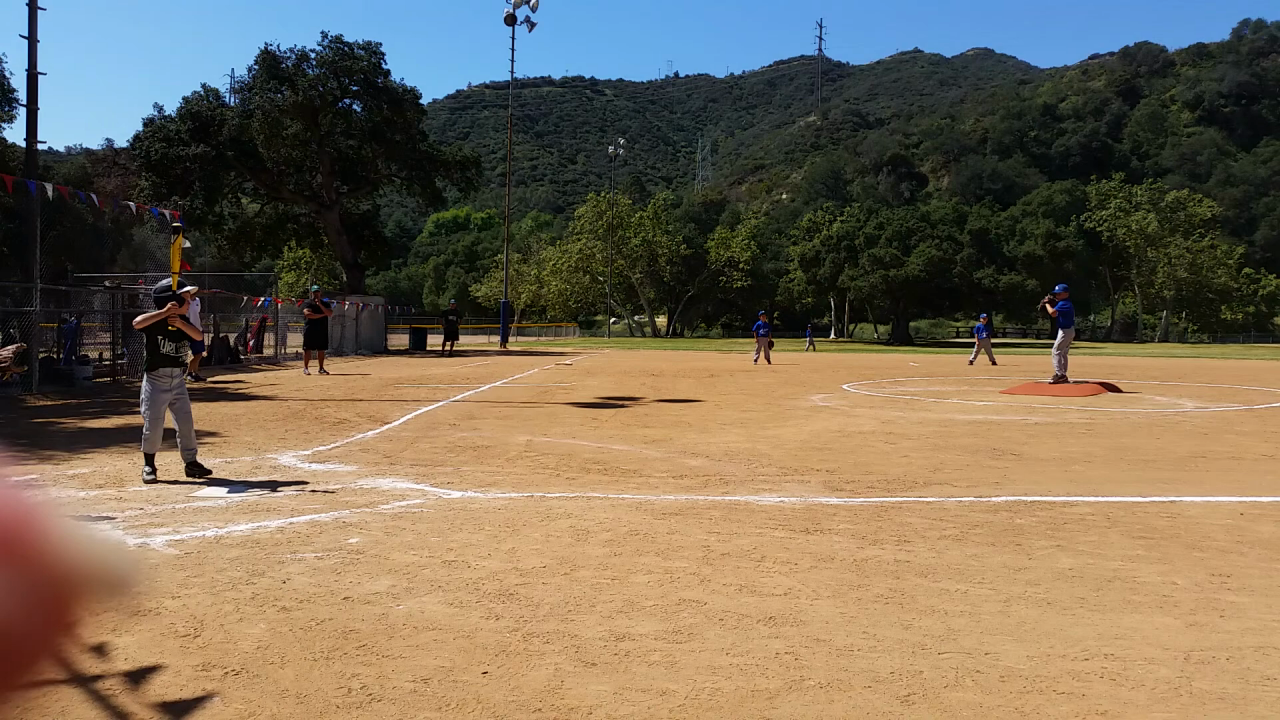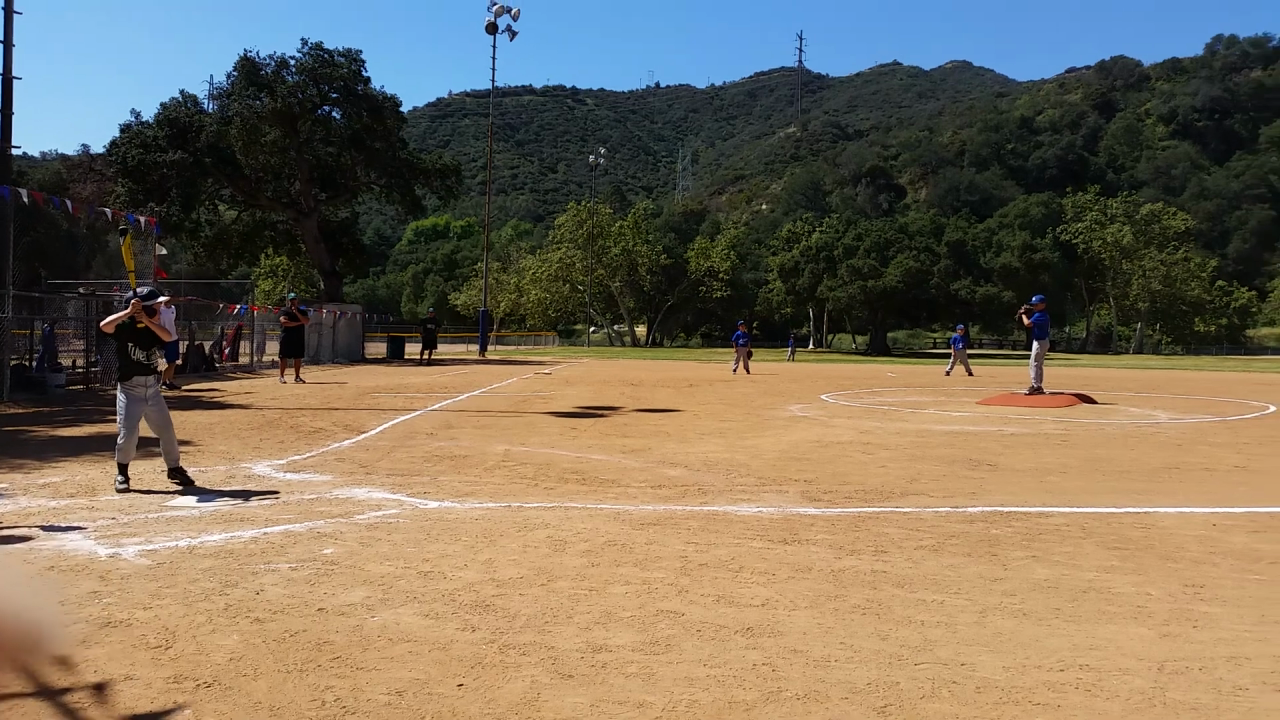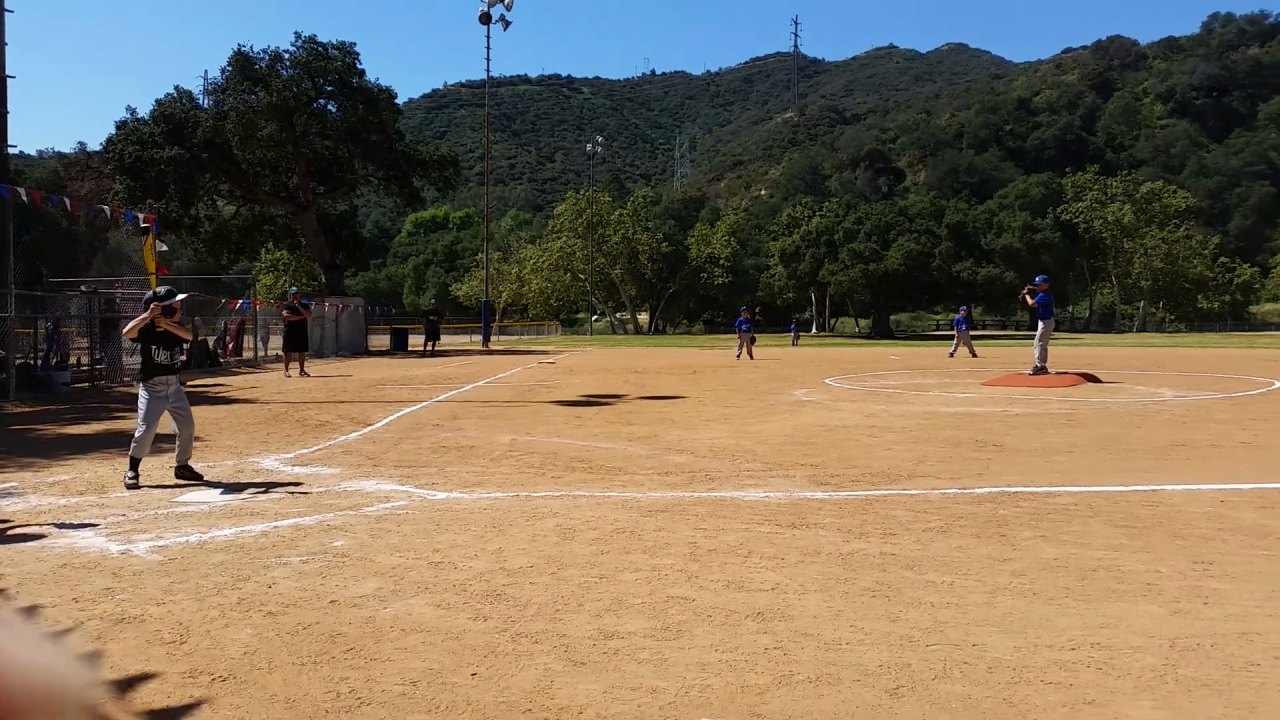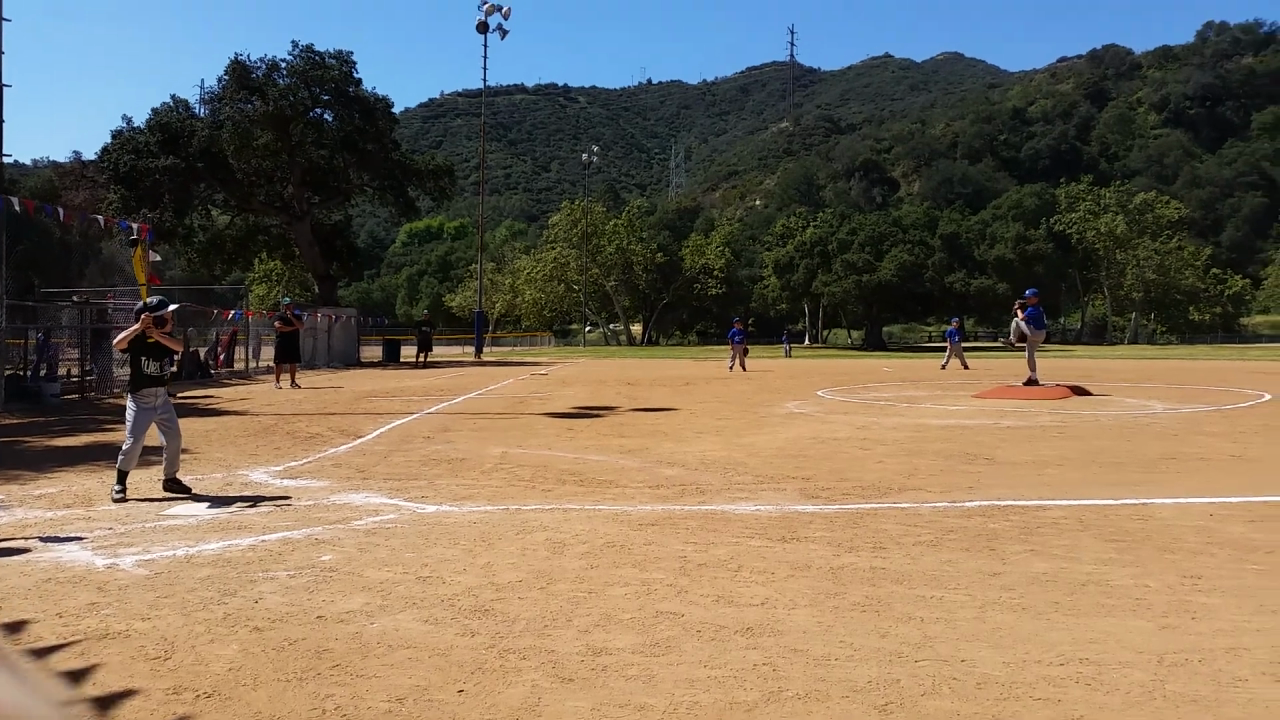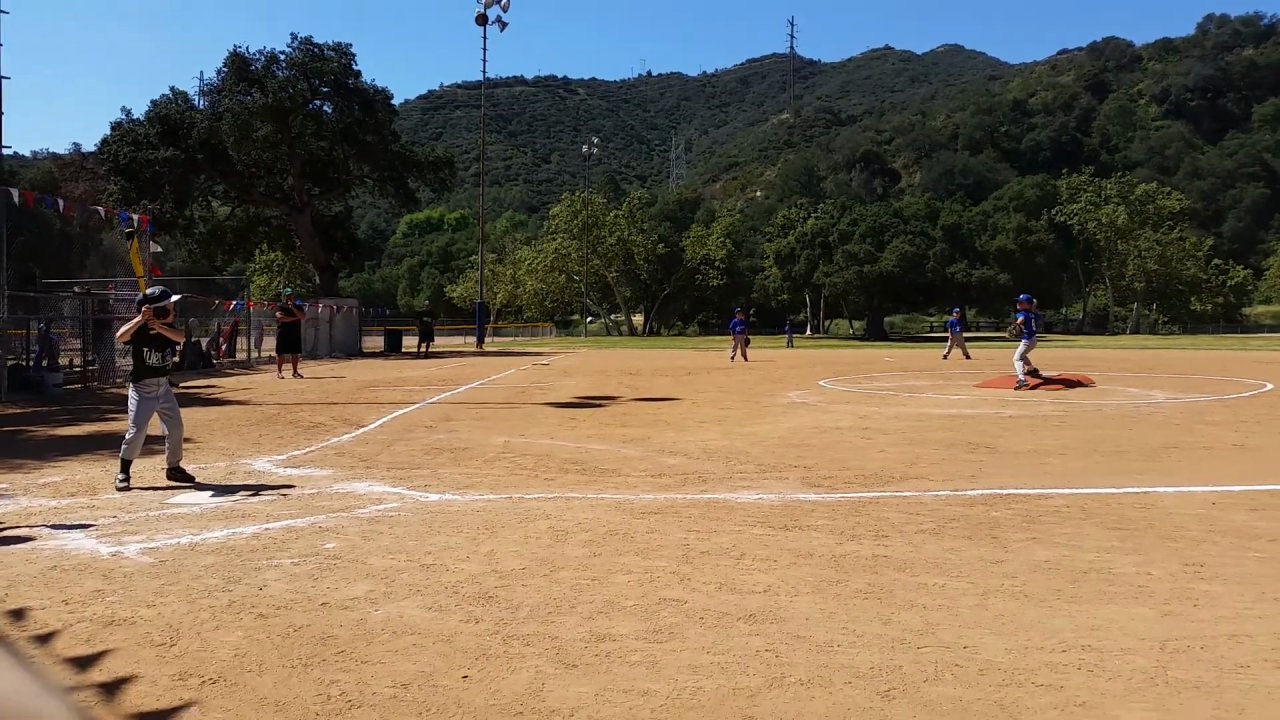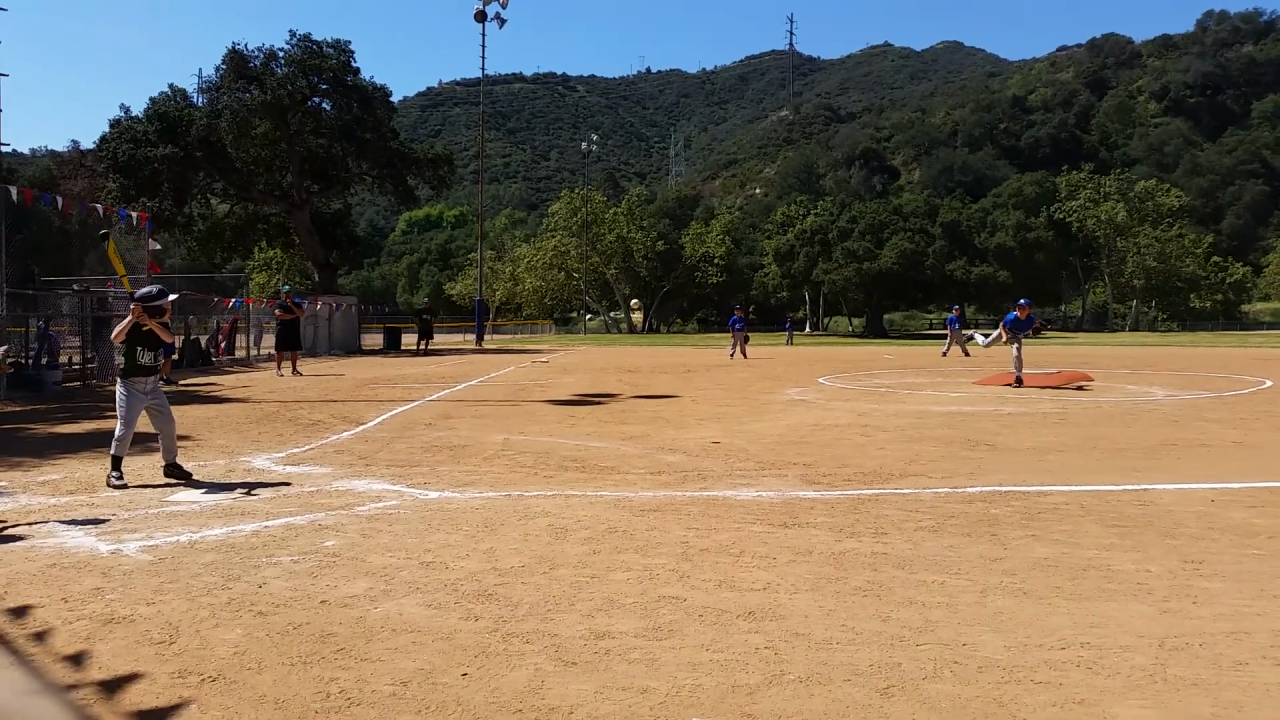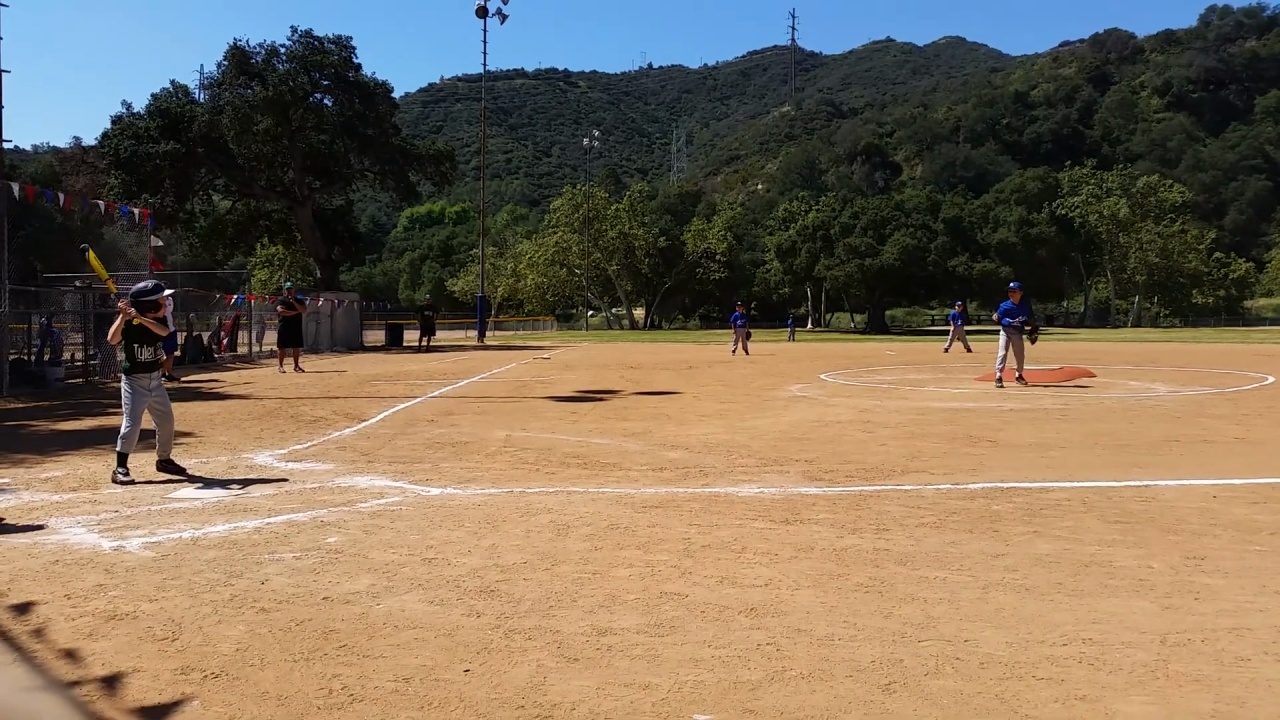
dt=0.5s
person 1, frame 1
left shoulder: (183, 321)
right shoulder: (155, 321)
left elbow: (198, 336)
right elbow: (136, 323)
left wrist: (179, 323)
right wrist: (163, 313)
left hip: (177, 379)
right hip: (155, 379)
left knee: (185, 422)
right knee: (153, 423)
left ankle: (191, 463)
right ankle: (149, 466)
person 1, frame 2
left shoulder: (152, 329)
right shoulder: (125, 328)
left elbow: (168, 337)
right elbow: (104, 326)
left wrist: (147, 321)
right wrist: (128, 312)
left hip: (152, 388)
right hip: (130, 389)
left knee: (166, 429)
right knee: (128, 433)
left ankle: (174, 468)
right ankle: (122, 475)
person 1, frame 3
left shoulder: (174, 327)
right shoulder: (147, 329)
left elbow: (188, 335)
right elbow: (127, 333)
left wrist: (167, 325)
right wrist: (148, 315)
left hip: (174, 385)
right hip: (151, 387)
left knee: (186, 426)
right knee: (146, 428)
left ankle: (182, 466)
right ankle: (132, 471)
person 1, frame 4
left shoulder: (166, 338)
right shoulder: (137, 339)
left elbow: (179, 346)
right elbow: (117, 343)
left wrist: (157, 335)
right wrist: (139, 325)
left hip: (162, 397)
right hip: (139, 398)
left knee: (174, 438)
right knee: (134, 441)
left ankle: (170, 479)
right ankle: (119, 484)
person 1, frame 5
left shoulder: (167, 328)
right shoulder: (139, 330)
left elbow: (180, 337)
right elbow: (120, 337)
left wrist: (158, 327)
right wrist: (140, 319)
left hip: (164, 386)
right hip: (141, 388)
left knee: (175, 427)
right knee: (137, 430)
left ankle: (173, 467)
right ankle: (123, 473)
person 1, frame 6
left shoulder: (160, 327)
right shoulder: (134, 328)
left elbow: (170, 338)
right elbow: (115, 338)
left wrist: (151, 323)
right wrist: (132, 317)
left hip: (152, 385)
right hip: (130, 385)
left knee: (167, 423)
right knee: (126, 427)
left ankle: (171, 464)
right ankle: (114, 472)
person 1, frame 7
left shoulder: (158, 321)
right shoulder: (129, 325)
left elbow: (164, 331)
right elbow: (112, 339)
left wrist: (141, 319)
right wrist: (123, 316)
left hip: (156, 380)
right hip: (134, 381)
left knee: (166, 420)
right knee: (132, 423)
left ankle: (164, 459)
right ankle: (120, 468)
